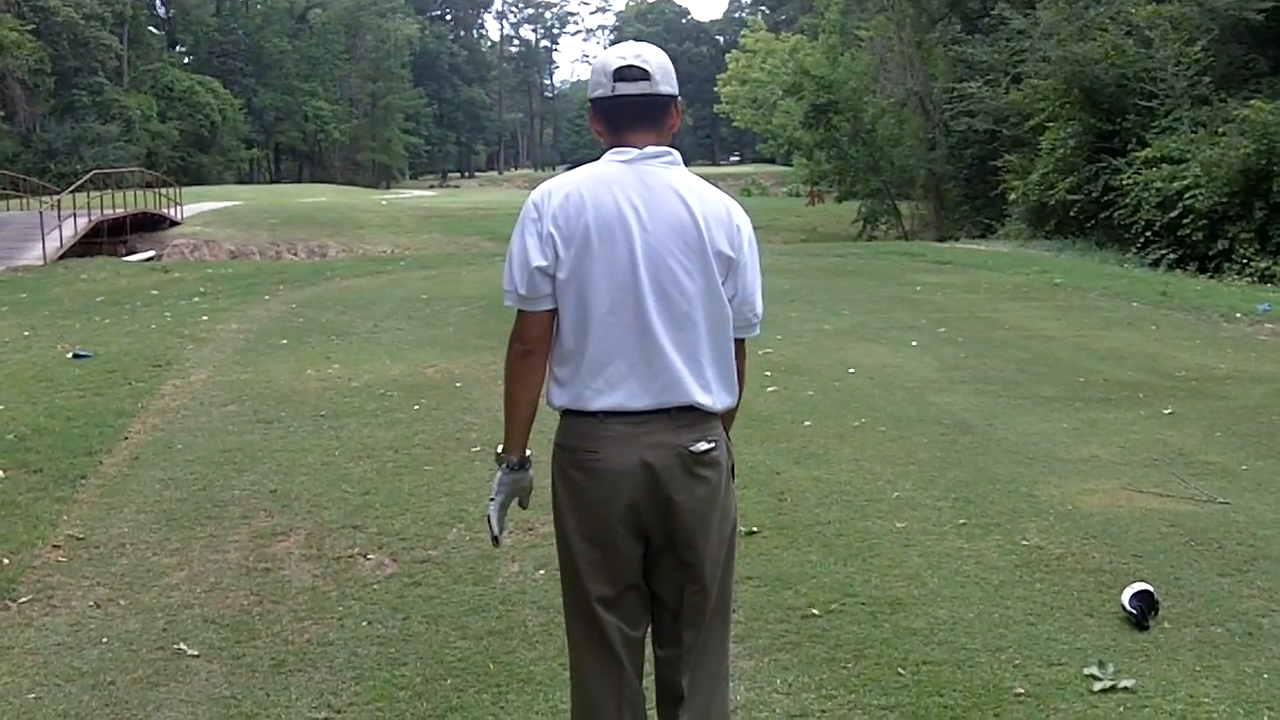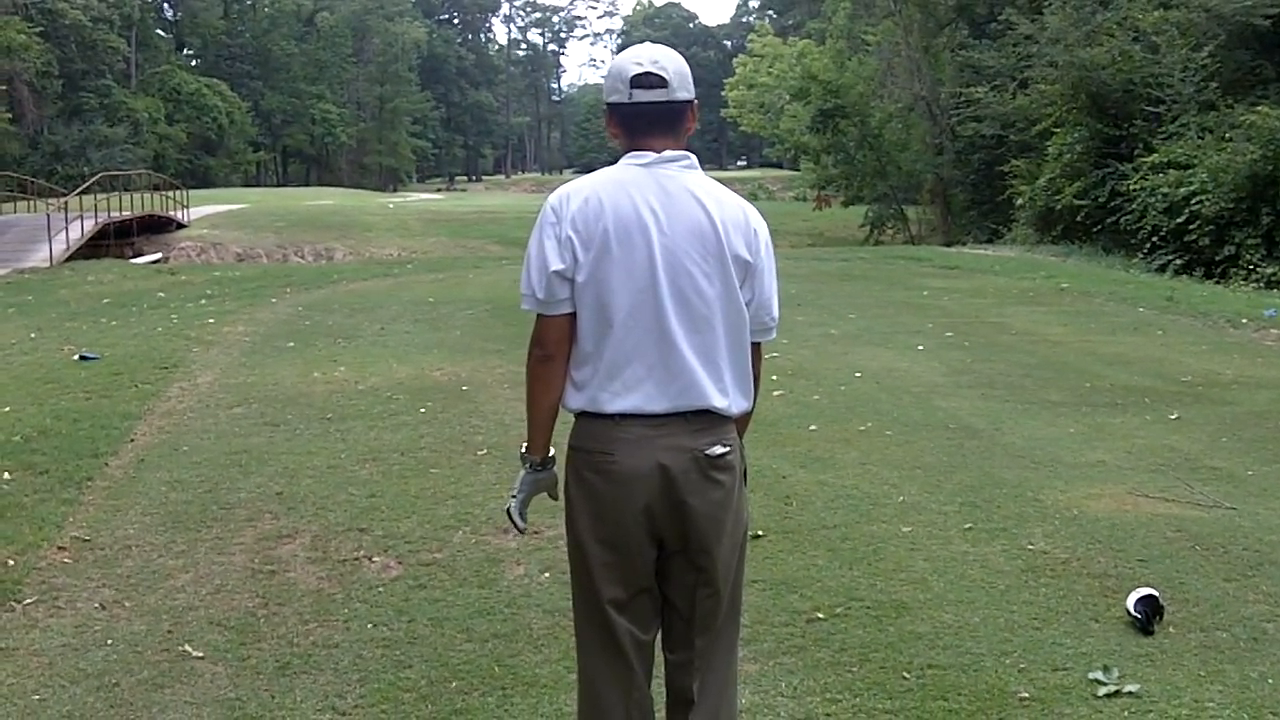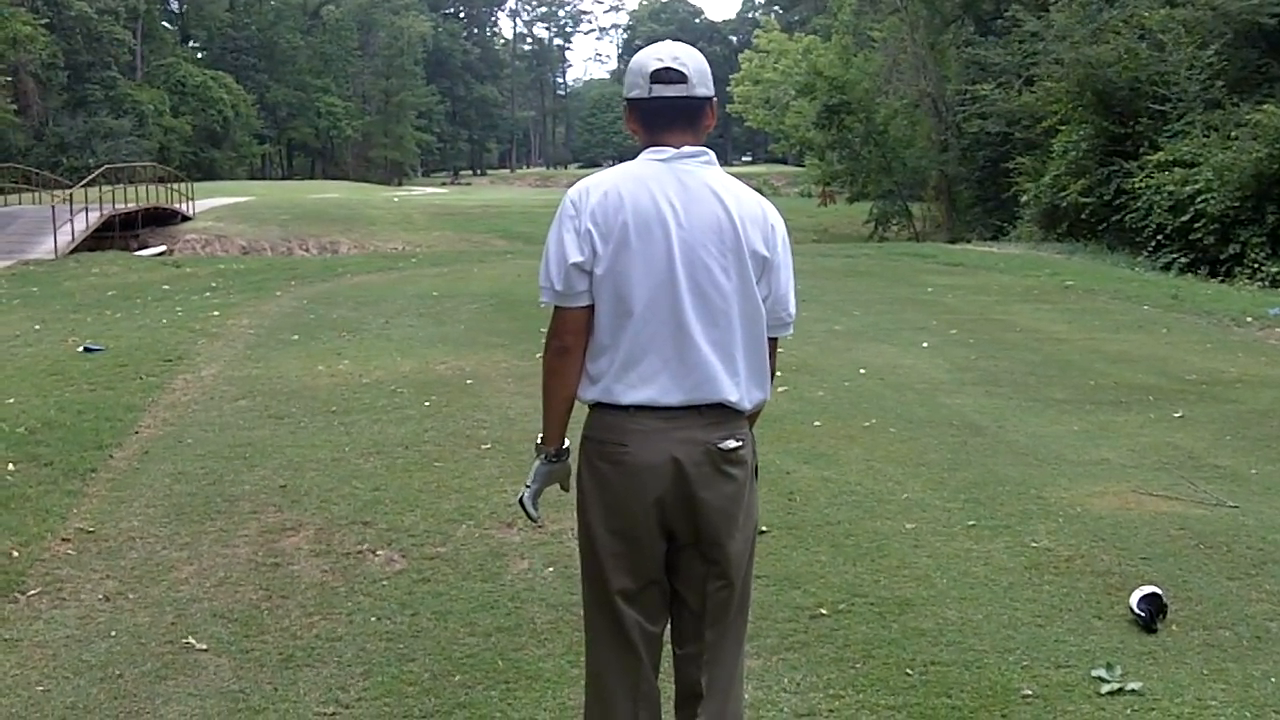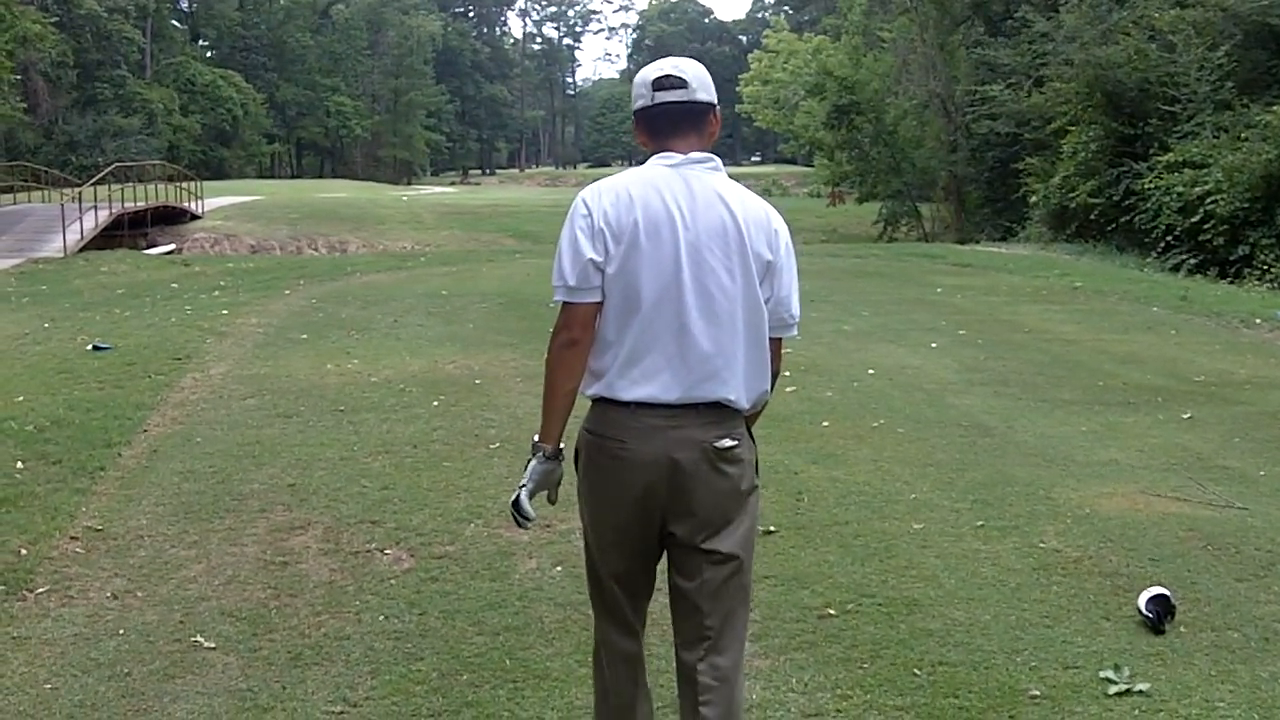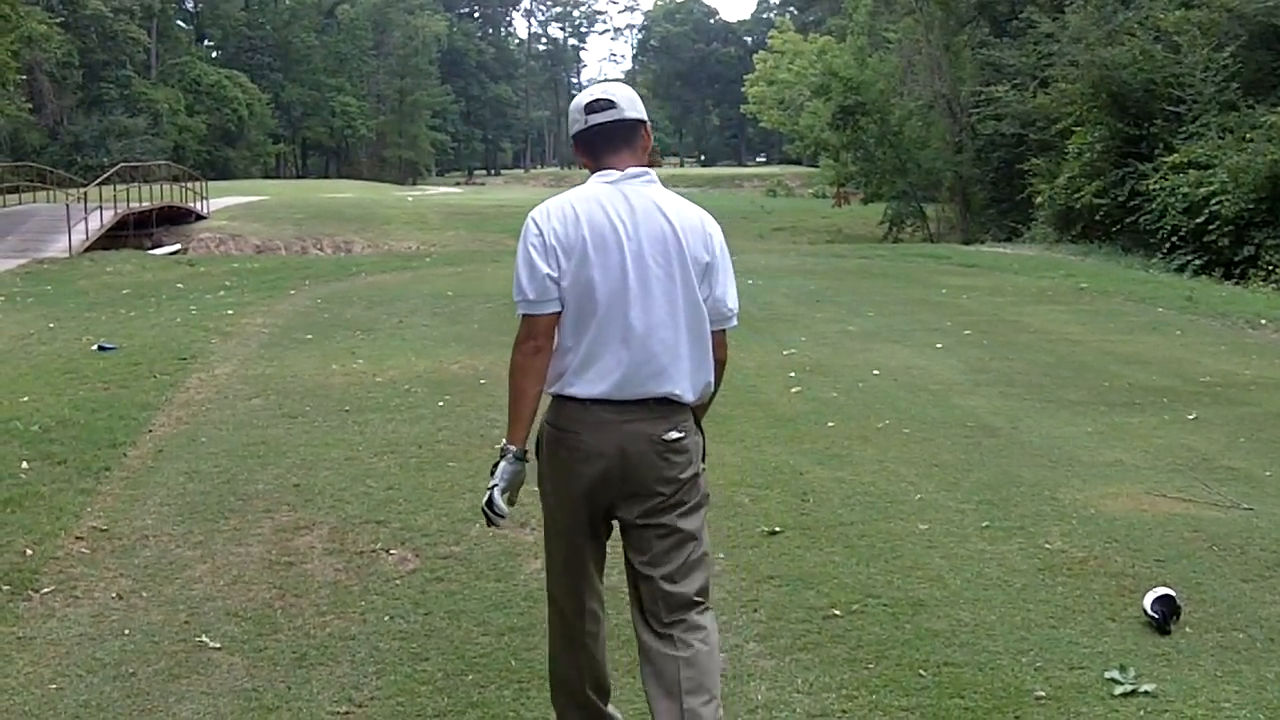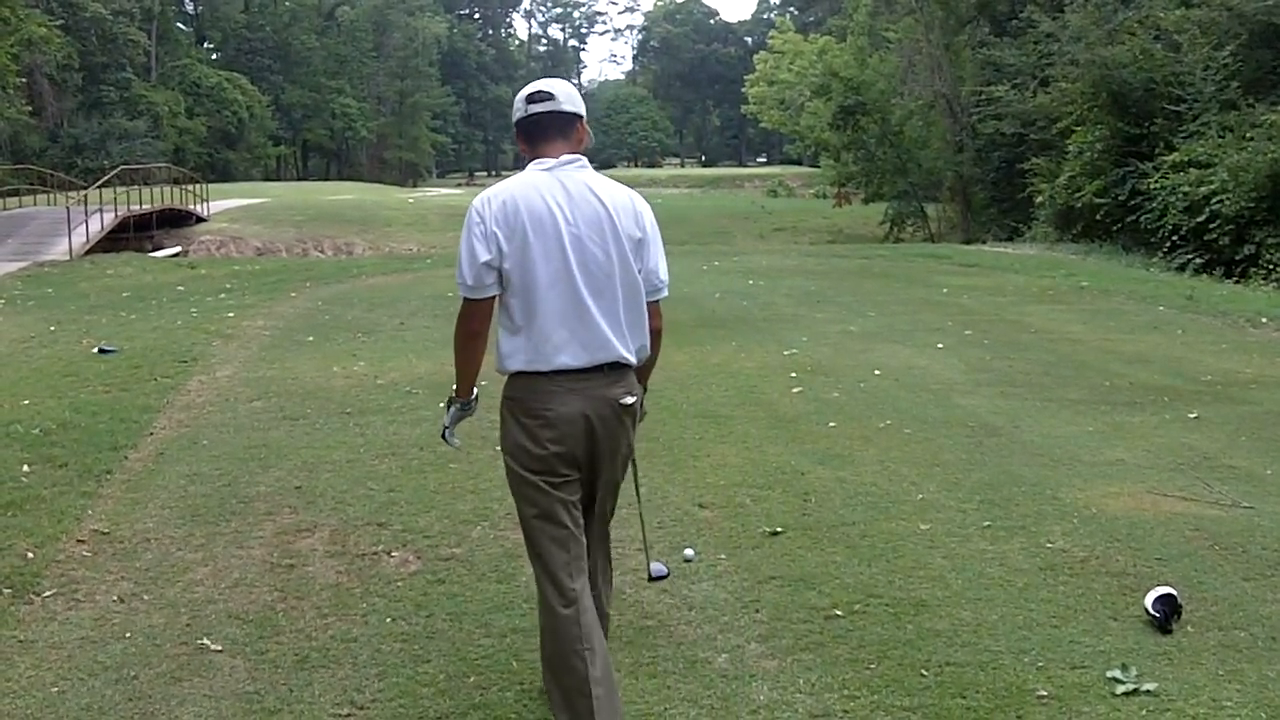
dt=0.4s
person 1, frame 1
left shoulder: (555, 202)
right shoulder: (723, 210)
left elbow: (531, 342)
right elbow: (736, 349)
left wrist: (513, 458)
left hip: (593, 448)
right hip: (693, 448)
left knee: (604, 642)
right knee: (694, 640)
person 1, frame 2
left shoulder: (572, 206)
right shoulder: (738, 214)
left elbow: (550, 347)
right elbow: (751, 354)
left wrist: (537, 457)
left hip: (607, 452)
right hip: (707, 452)
left knee: (613, 645)
right knee: (705, 646)
person 1, frame 3
left shoulder: (592, 200)
right shoulder: (756, 211)
left elbow: (567, 339)
right elbow: (766, 349)
left wrist: (551, 448)
left hip: (619, 443)
right hip: (719, 446)
left knee: (622, 640)
right knee: (713, 642)
person 1, frame 4
left shoulder: (602, 202)
right shoulder: (762, 217)
left elbow: (574, 334)
right elbow: (770, 355)
left wrist: (547, 447)
left hip: (620, 438)
right hip: (718, 445)
left knee: (619, 620)
right knee: (713, 639)
person 1, frame 5
left shoulder: (553, 219)
right shoulder: (696, 223)
left elbow: (535, 342)
right elbow: (715, 351)
left wrist: (514, 450)
left hip: (578, 431)
right hip: (667, 432)
left knee: (575, 590)
right knee: (680, 608)
person 1, frame 6
left shoulder: (495, 204)
right shoulder: (628, 203)
left elbow: (475, 317)
right elbow: (652, 322)
left wrist: (463, 393)
left hip: (538, 403)
right hip: (612, 395)
left knee: (564, 570)
right knee: (589, 551)
